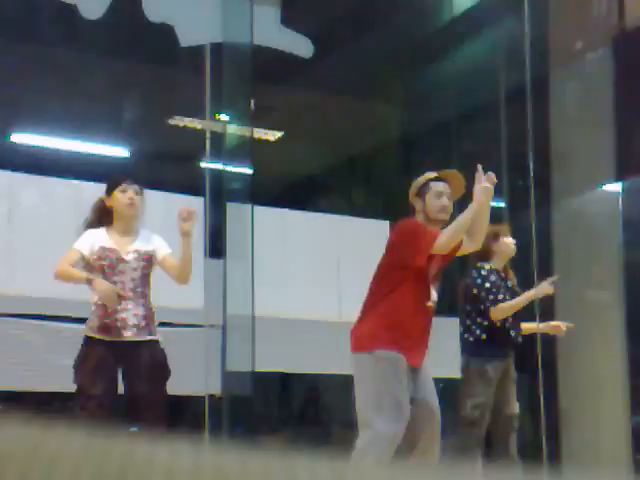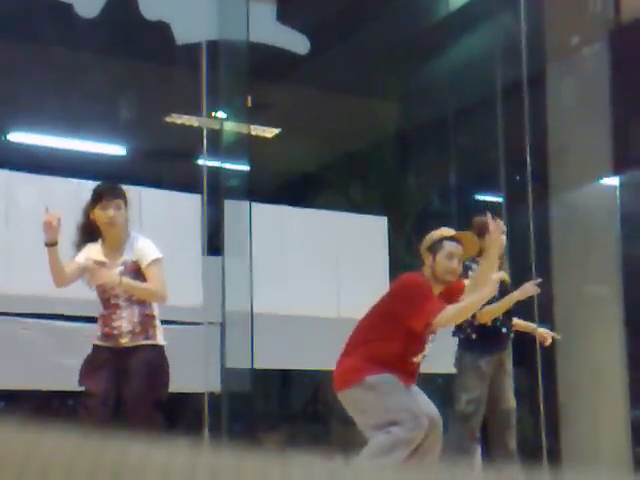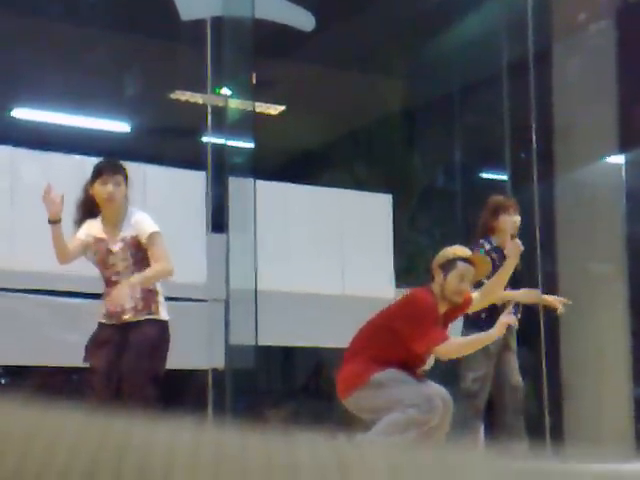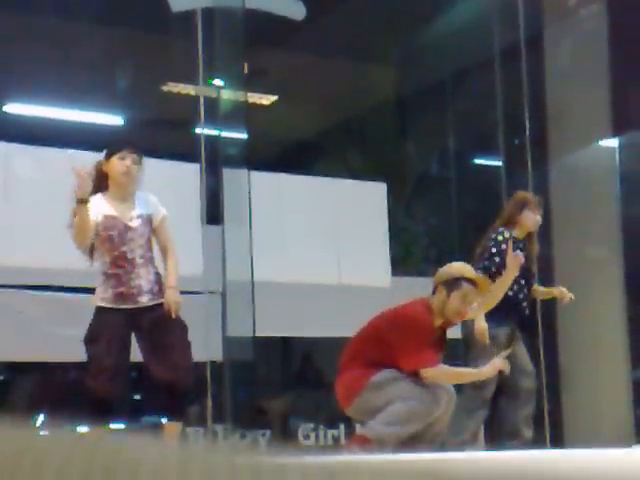
dt=0.7s
person 1, frame 1
left shoulder: (151, 241)
right shoulder: (94, 237)
left elbow: (182, 277)
right elbow: (61, 271)
left wrist: (186, 237)
right wrist: (92, 280)
left hip: (143, 337)
right hip: (101, 336)
left knee: (149, 407)
right knee: (93, 405)
person 1, frame 2
left shoulder: (141, 246)
right shoulder: (91, 251)
left elbow: (160, 293)
right elbow: (61, 280)
left wrist: (117, 279)
right wrist: (51, 242)
left hip: (144, 344)
right hip: (106, 345)
left knee: (142, 415)
right knee: (94, 411)
person 1, frame 3
left shoulder: (139, 221)
right shoulder: (90, 227)
left elbow: (165, 266)
right elbow: (64, 258)
left wrist: (131, 283)
right wrist: (55, 219)
left hip: (148, 319)
right hip: (111, 321)
left knee: (136, 385)
right knee: (99, 390)
person 1, frame 4
left shoulder: (149, 202)
right shoulder: (94, 205)
left elbow: (168, 249)
right elbow: (82, 240)
left wrist: (171, 286)
right wrist: (82, 198)
left hip: (153, 302)
right hip: (111, 306)
left knee: (177, 371)
right knee: (103, 380)
person 2, frame 1
left shoulder: (505, 279)
right shoulder: (480, 274)
left elbow: (509, 324)
right elbow: (496, 313)
left wrist: (545, 327)
right wrist: (534, 293)
left hip: (504, 358)
right hip: (482, 359)
left knee: (507, 420)
right knee: (474, 422)
person 2, frame 2
right shoulder: (471, 272)
right elbow: (481, 315)
left wrist: (534, 329)
right wrist: (518, 294)
left hip: (501, 353)
right hip: (475, 354)
left knee: (505, 416)
right knee: (469, 419)
person 2, frame 3
left shoulder: (509, 252)
right shoulder: (483, 250)
left wrist: (545, 298)
right wrist: (517, 294)
left hip: (505, 332)
right hip: (482, 332)
left knee: (513, 392)
right knee: (475, 396)
person 2, frame 4
left shoulder: (523, 246)
right shoulder: (500, 238)
left elbow: (527, 289)
left wrist: (553, 291)
right wrist: (479, 318)
left hip: (509, 325)
right hip: (491, 322)
left knee: (524, 381)
right knee: (482, 385)
left ankle: (515, 442)
right ankle: (461, 445)
person 3, frame 1
left shoulder: (437, 243)
right shoulder: (408, 230)
left elbow: (473, 242)
right elbow: (444, 243)
left wrist: (485, 199)
right wrist: (475, 204)
left hip: (411, 349)
right hip: (380, 344)
left knee: (428, 416)
right knee: (387, 421)
person 3, frame 2
left shoulder: (441, 289)
right shoulder: (412, 285)
left elbow: (475, 286)
right elbow: (442, 319)
left wrist: (494, 247)
right wrist: (487, 292)
left hip: (393, 376)
right hip: (361, 374)
left knee: (430, 422)
right knee: (410, 423)
person 3, frame 3
left shoulder: (445, 302)
right shoulder: (418, 303)
left elbow: (484, 297)
right elbow: (443, 350)
left wrist: (511, 261)
right wrist: (493, 333)
left hip: (391, 375)
right hip: (361, 378)
left knee: (441, 403)
right knee: (428, 404)
person 3, frame 4
left shoulder: (442, 312)
right shoulder: (415, 318)
left elbow: (481, 305)
right elbow: (430, 372)
left wrist: (509, 274)
right wrist: (482, 372)
left hip: (386, 383)
right hip: (358, 386)
left knee: (443, 396)
right knee: (433, 395)
right ankle: (364, 443)
